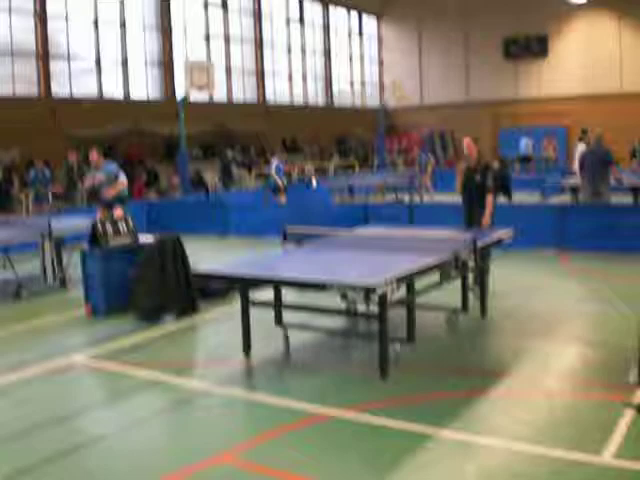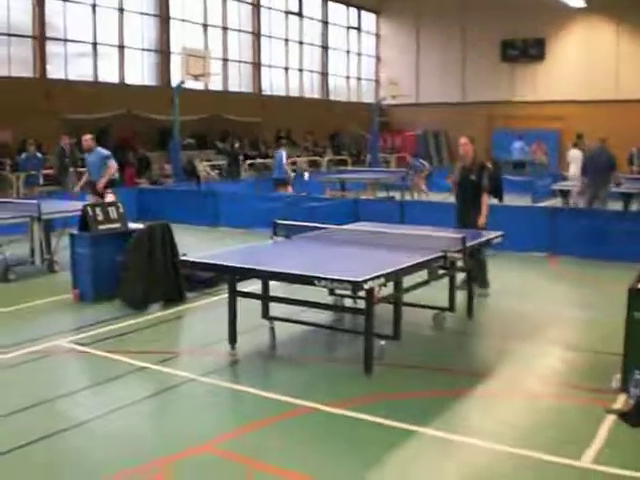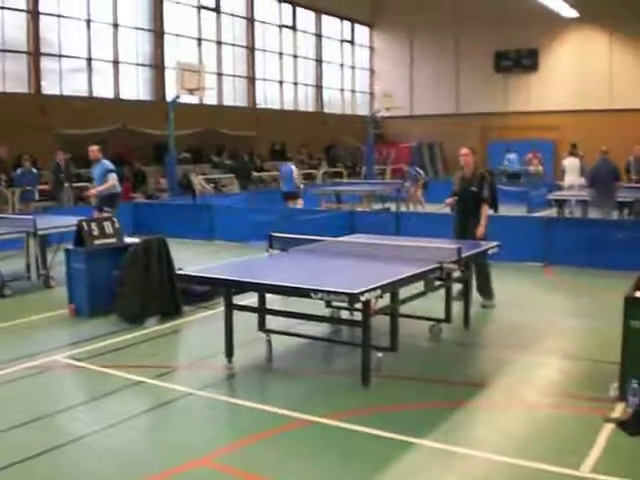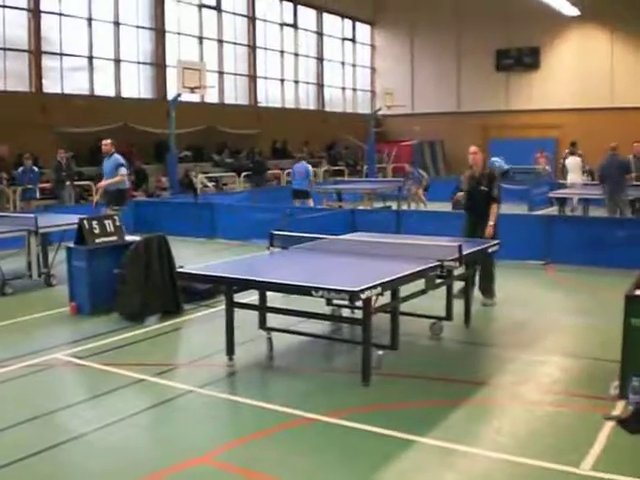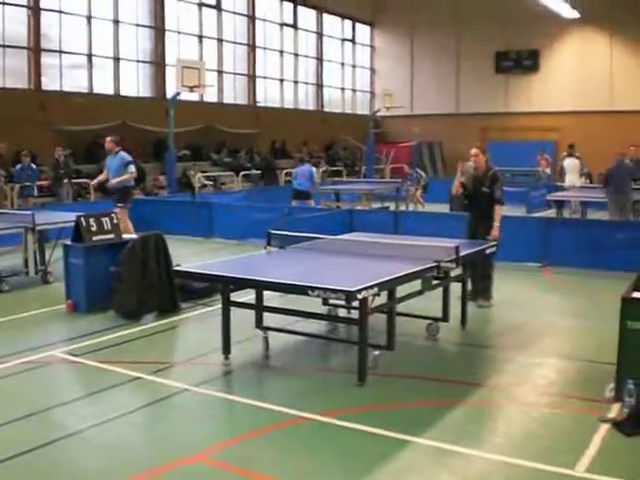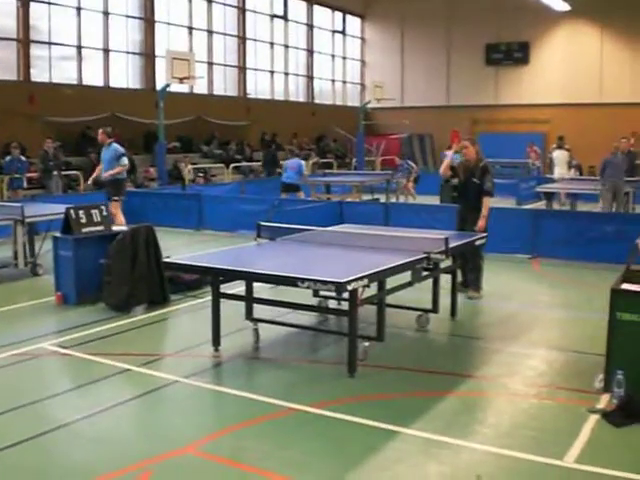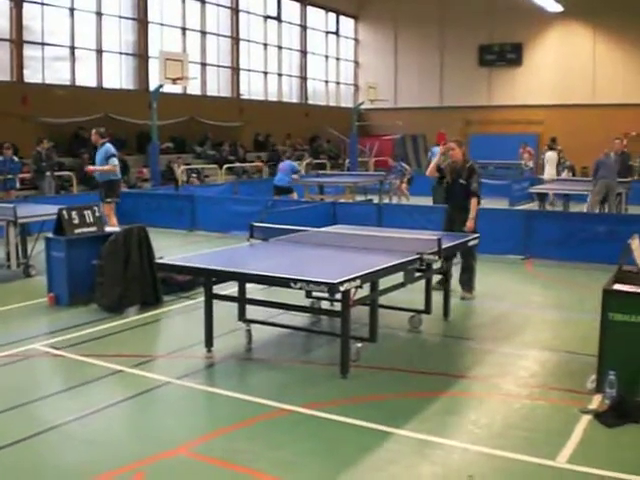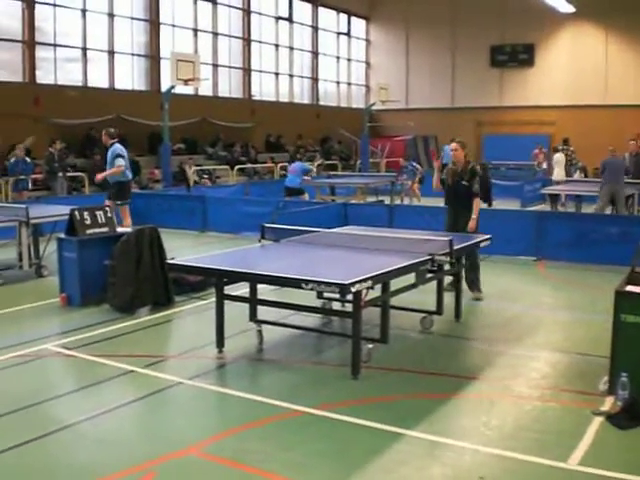
dt=0.3s
person 1, frame 1
left shoulder: (484, 168)
right shoulder: (464, 169)
left elbow: (489, 193)
left wrist: (487, 215)
right wrist: (459, 179)
left hip: (481, 210)
right hip: (469, 210)
person 1, frame 2
left shoulder: (481, 167)
right shoulder: (460, 167)
left elbow: (485, 192)
left wrist: (483, 215)
right wrist: (453, 185)
left hip: (475, 212)
right hip: (462, 211)
left knee: (475, 247)
left ankle: (482, 284)
right ankle: (470, 278)
person 1, frame 3
left shoulder: (482, 177)
right shoulder: (458, 177)
left elbow: (485, 203)
left wrist: (482, 224)
right wrist: (451, 201)
left hip: (476, 223)
right hip: (460, 222)
left knee: (479, 258)
left ankle: (487, 295)
person 1, frame 4
left shoulder: (491, 176)
right shoulder: (466, 176)
left elbow: (495, 202)
left wrist: (491, 224)
right wrist: (460, 197)
left hip: (485, 222)
right hip: (471, 220)
left knee: (486, 258)
left ankle: (488, 294)
person 1, frame 5
left shoulder: (493, 176)
right shoulder: (471, 176)
left elbow: (498, 203)
right elbow: (456, 192)
left wrist: (496, 226)
right wrist: (460, 173)
left hip: (487, 223)
right hip: (473, 220)
left knee: (484, 259)
left ankle: (485, 295)
right ankle: (475, 291)
person 1, frame 6
left shoulder: (484, 168)
right shoulder: (462, 166)
left elbow: (487, 195)
right elbow: (443, 173)
left wrist: (483, 217)
right wrist: (452, 153)
left hip: (476, 214)
right hip: (462, 211)
left knee: (474, 250)
left ankle: (475, 287)
right ankle: (465, 281)
person 1, frame 7
left shoulder: (471, 169)
right shoulder: (448, 167)
left elbow: (474, 196)
right elbow: (430, 173)
left wrist: (472, 218)
right wrist: (439, 155)
left hip: (465, 215)
right hip: (451, 212)
left knee: (467, 252)
left ankle: (468, 288)
right ankle: (445, 280)
person 1, frame 8
left shoulder: (472, 170)
right shoulder: (449, 170)
left elbow: (476, 196)
right elbow: (437, 188)
left wrist: (474, 218)
right wrist: (437, 170)
left hip: (467, 215)
right hip: (452, 213)
left knee: (470, 252)
left ankle: (475, 288)
